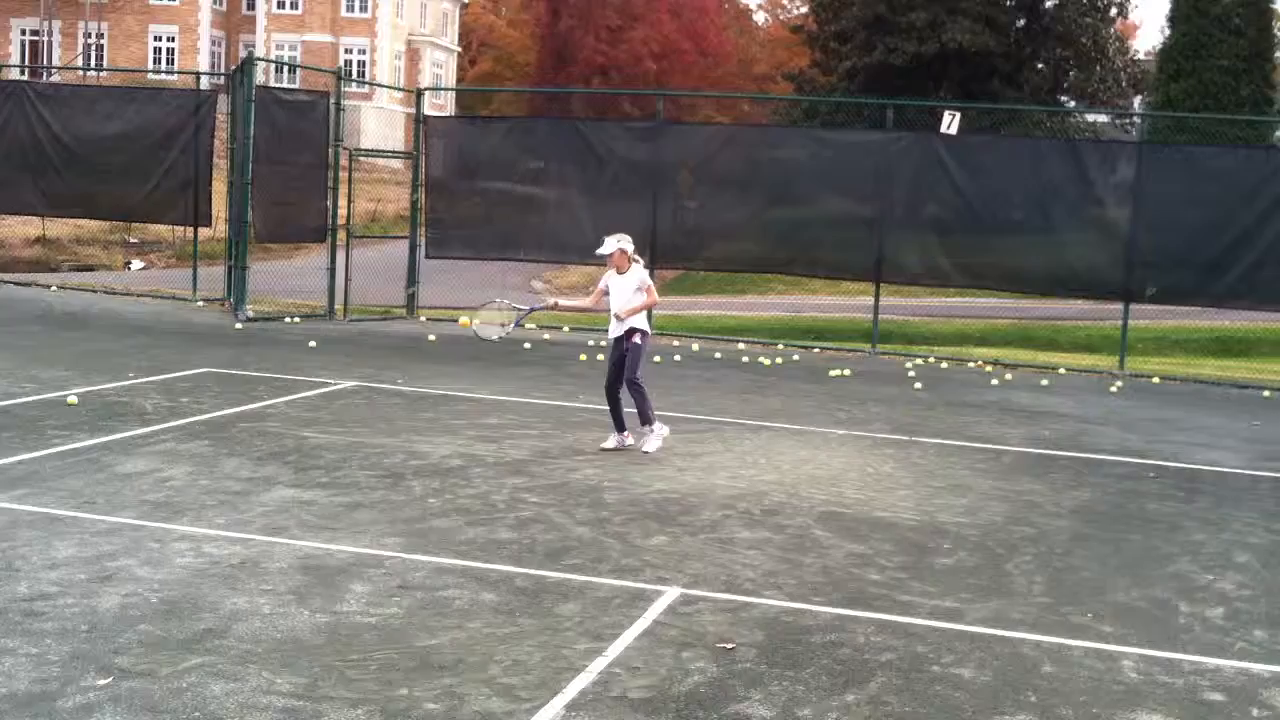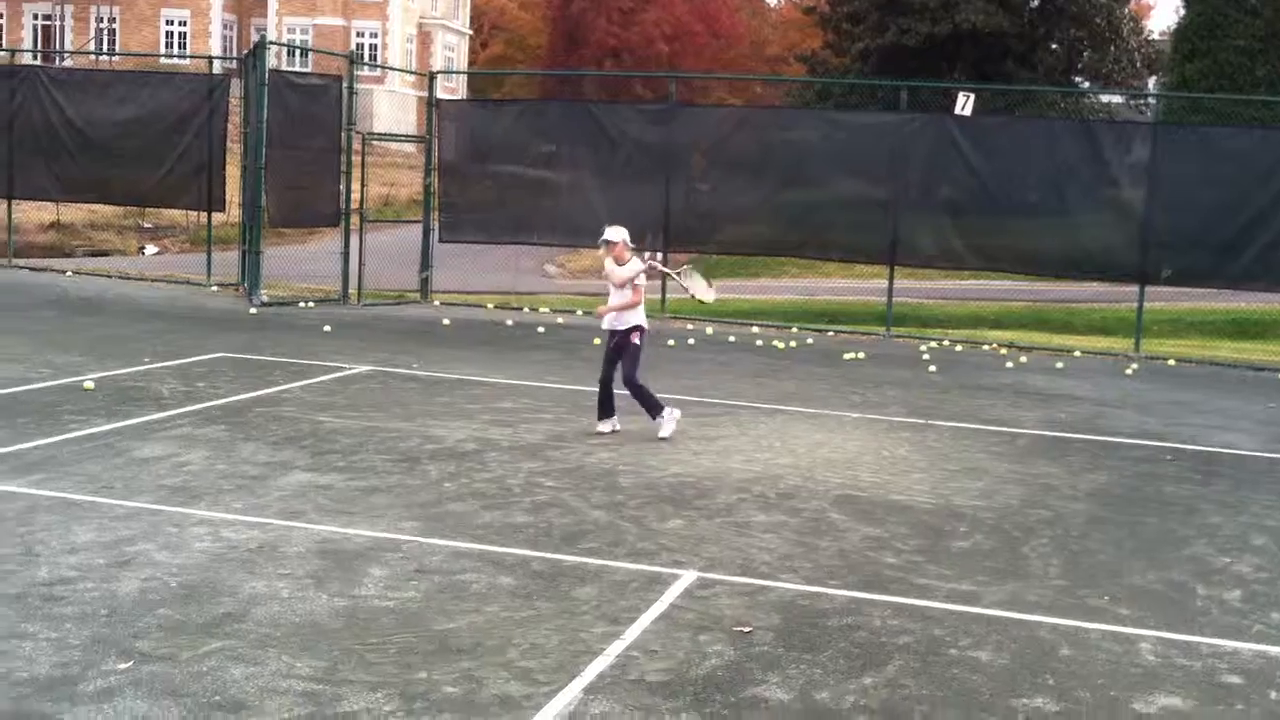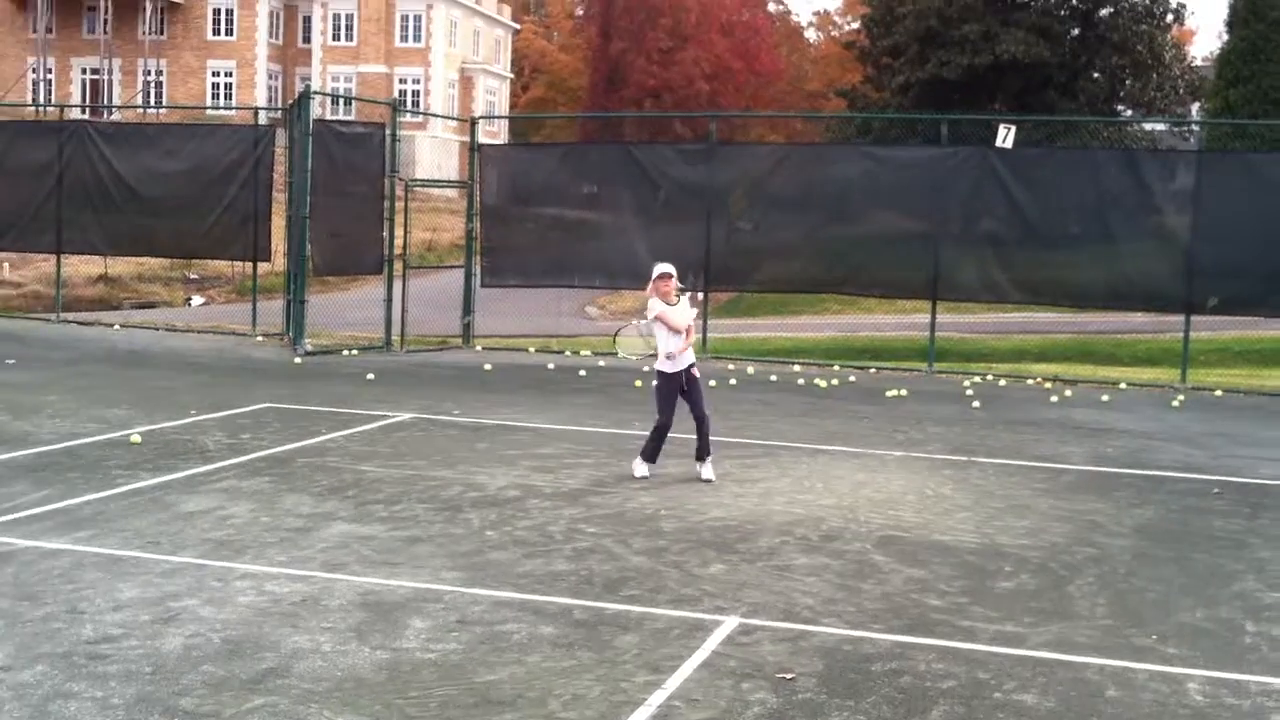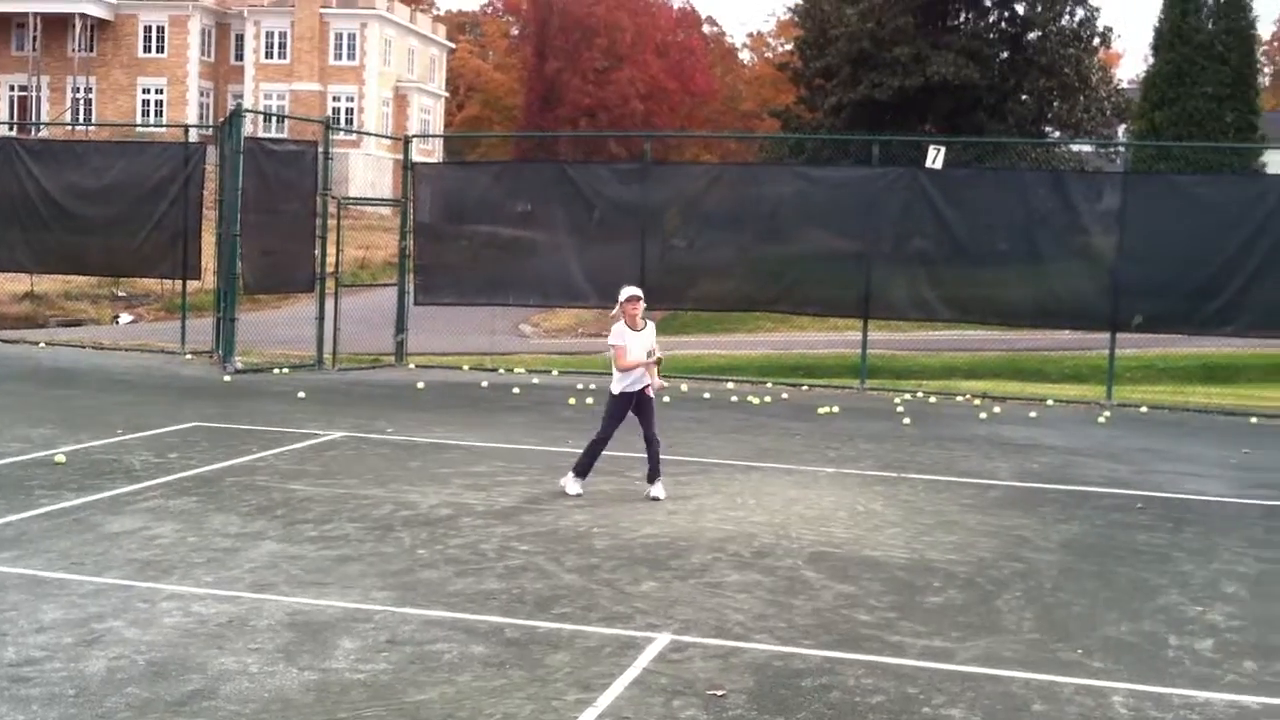
dt=0.3s
person 1, frame 1
left shoulder: (638, 272)
right shoulder: (609, 276)
left elbow: (654, 300)
right elbow: (591, 303)
left wrist: (629, 311)
right wrist: (562, 303)
left hip: (637, 332)
right hip: (617, 334)
left knee: (632, 378)
right knee: (612, 387)
left ankle: (653, 427)
right ankle: (623, 434)
person 1, frame 2
left shoulder: (635, 265)
right shoulder: (610, 264)
left elbow: (637, 300)
right elbow: (619, 281)
left wrist: (608, 308)
right wrist: (642, 270)
left hip: (634, 328)
right hip: (615, 328)
left knee: (630, 379)
right knee: (605, 378)
left ankle: (665, 414)
right ankle: (608, 419)
person 1, frame 3
left shoulder: (684, 302)
right shoulder: (654, 304)
left elbow: (690, 336)
right elbow: (679, 326)
left wrist: (679, 350)
right wrist: (692, 315)
left hip: (688, 367)
right hip: (666, 371)
left knee: (701, 416)
right knee: (664, 422)
left ankle: (703, 461)
right ankle: (644, 460)
person 1, frame 4
left shoulder: (650, 327)
right shoulder: (618, 329)
left elbow: (651, 359)
right elbow: (621, 364)
left wrist: (655, 378)
right wrist: (649, 360)
left hip: (643, 389)
right hip: (620, 391)
left knee: (651, 436)
right knee: (602, 437)
left ankle: (655, 482)
right ankle: (575, 477)
